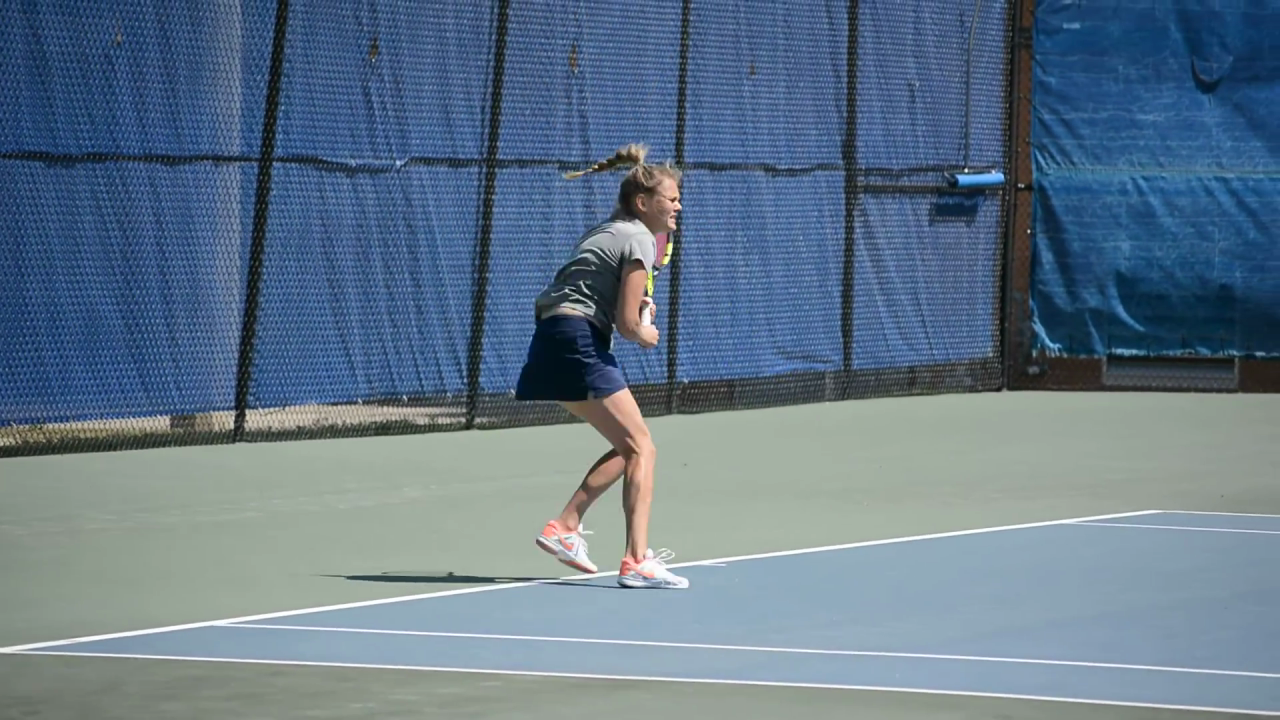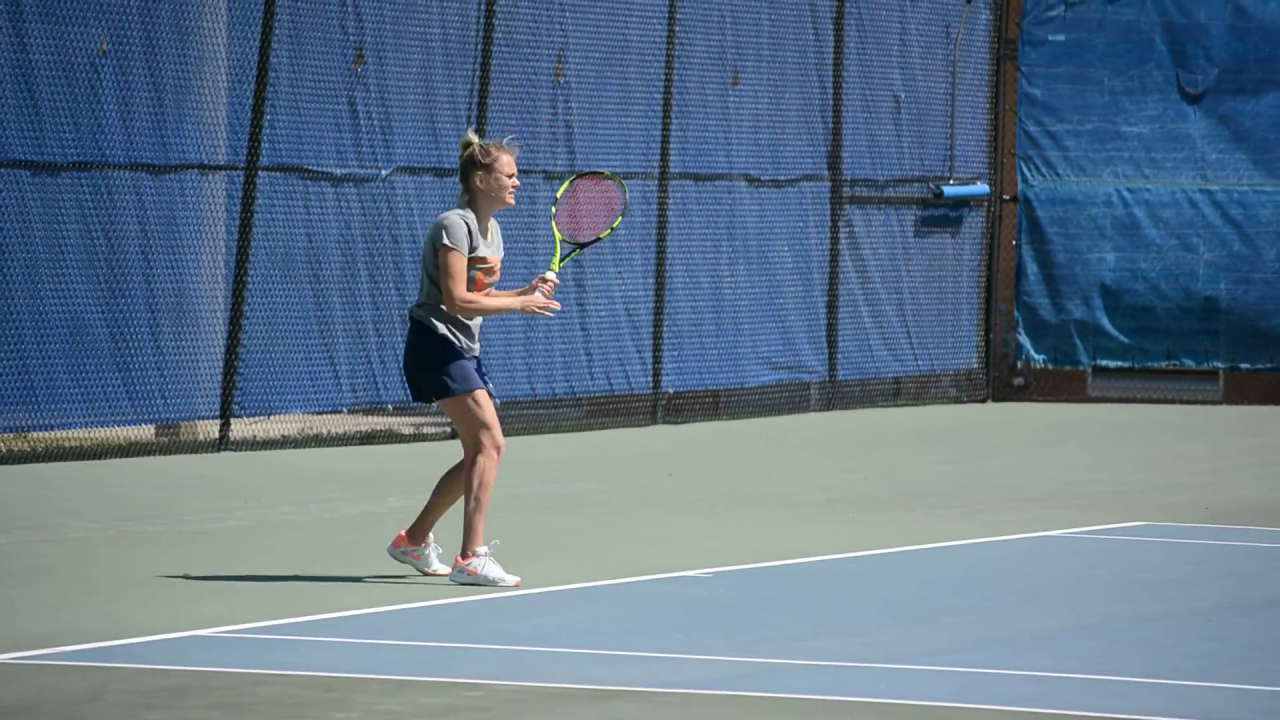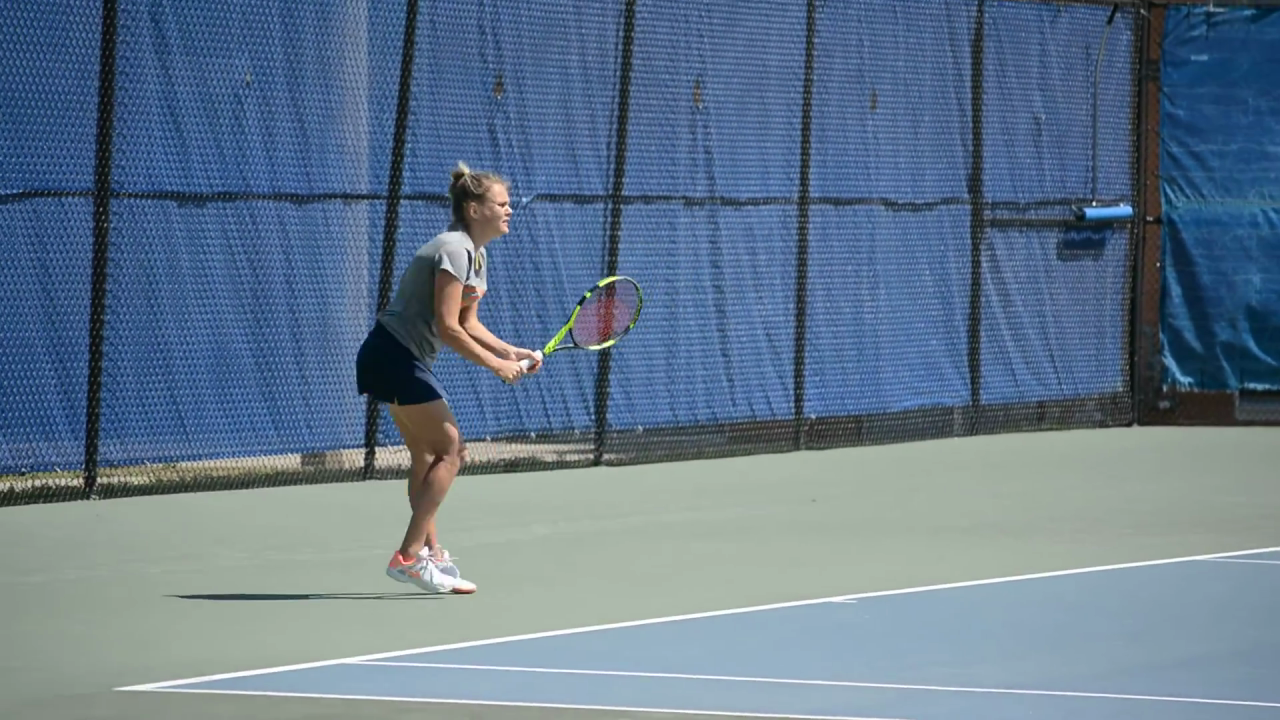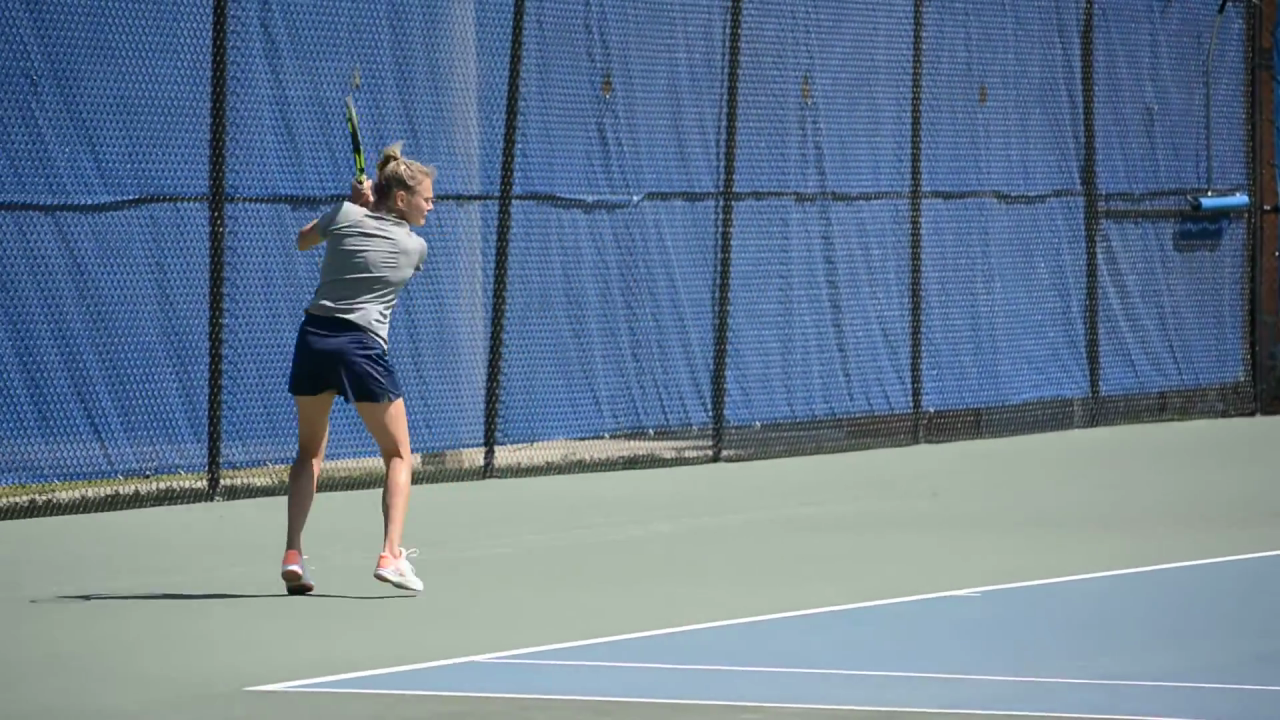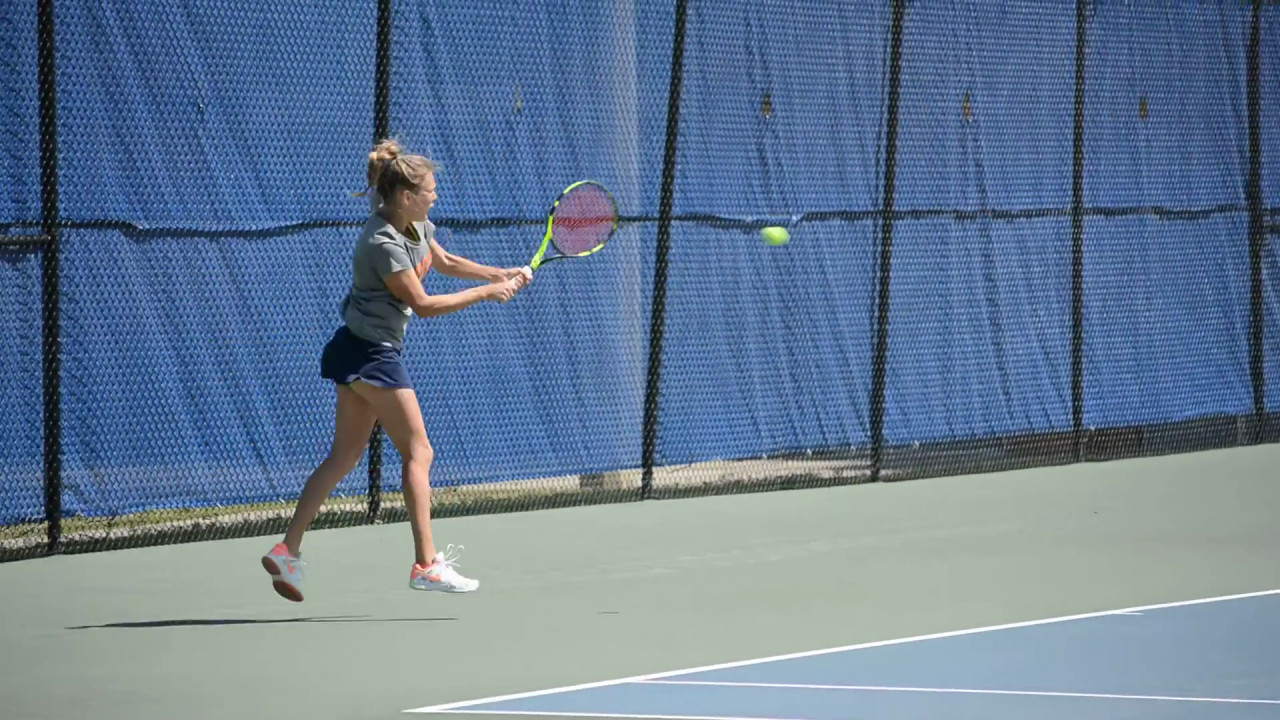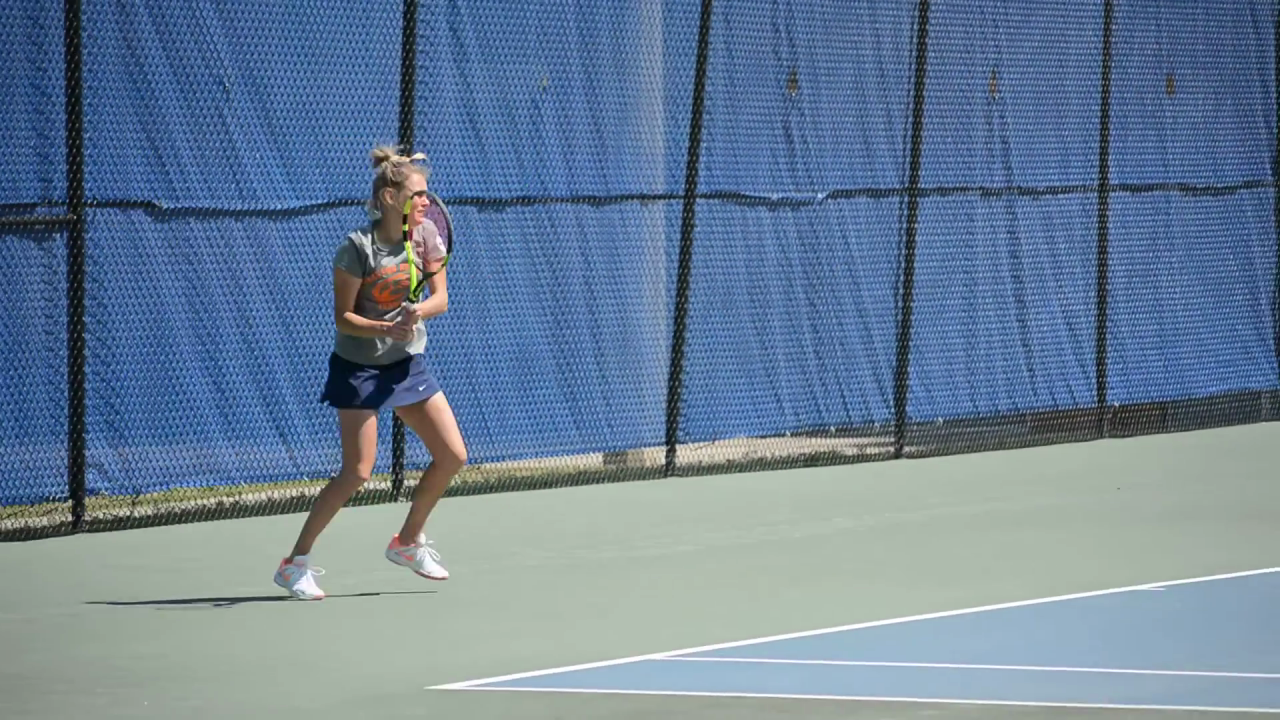
dt=0.5s
person 1, frame 1
left shoulder: (605, 236)
right shoulder: (640, 240)
right elbow: (629, 326)
left wrist: (631, 313)
right wrist: (647, 335)
left hip: (554, 346)
right hip: (576, 346)
left knee: (627, 449)
right knee: (642, 449)
left ankle: (562, 527)
right ankle: (638, 559)
person 1, frame 2
left shoulder: (489, 227)
right shoulder: (453, 225)
left elbow: (480, 297)
right elbow: (457, 301)
left wrist: (529, 291)
right wrist: (522, 304)
left hip: (462, 350)
right hip: (437, 346)
left knee: (482, 453)
right knee: (489, 445)
left ankle: (414, 538)
right ankle: (471, 556)
person 1, frame 3
left shoulder: (473, 253)
right shoulder: (454, 252)
left elbow: (467, 326)
right elbow: (448, 327)
left wrist: (515, 352)
right wrist: (495, 365)
left hip: (388, 355)
right hip: (396, 356)
left knee: (426, 459)
right knee: (451, 449)
left ankle: (427, 557)
right ankle: (413, 553)
person 1, frame 4
left shoulder: (344, 214)
right shoulder: (415, 247)
left elbow: (302, 241)
left hip: (314, 339)
right hip: (361, 348)
left knee: (309, 453)
right knee: (398, 456)
left ankle: (293, 556)
right ankle: (391, 556)
person 1, frame 5
left shoulder: (408, 223)
right shoulder: (384, 245)
left elbow: (446, 262)
right elbow: (421, 304)
left wrist: (505, 274)
right wrist: (487, 293)
left hip: (363, 350)
right hip: (370, 354)
left knee: (344, 457)
right knee: (419, 453)
left ankle: (286, 551)
right ankle: (427, 564)
person 1, frame 6
left shoulder: (428, 236)
right shoulder: (355, 247)
left elbow: (441, 298)
right elbow: (342, 318)
left wrist: (417, 313)
right wrist: (382, 328)
left hip: (408, 363)
right hip: (359, 367)
left knee: (453, 455)
right knee: (356, 472)
left ankle: (407, 541)
right ankle: (296, 562)
